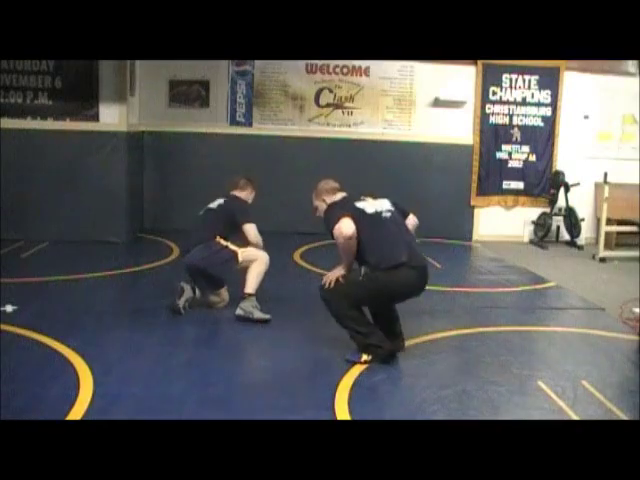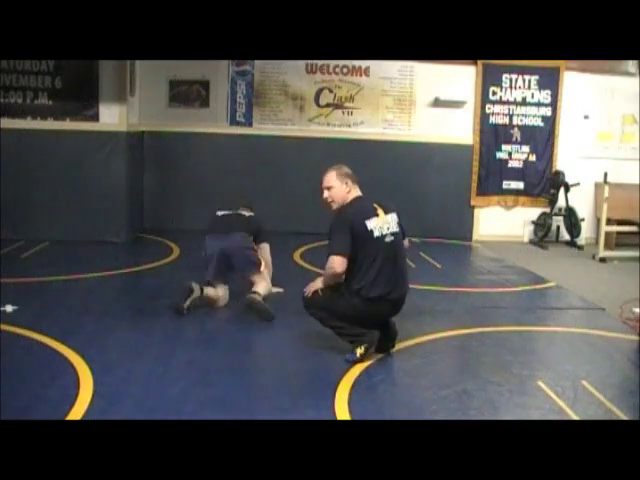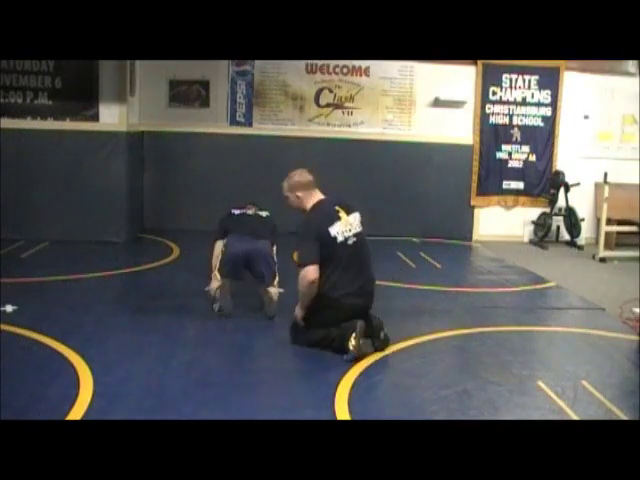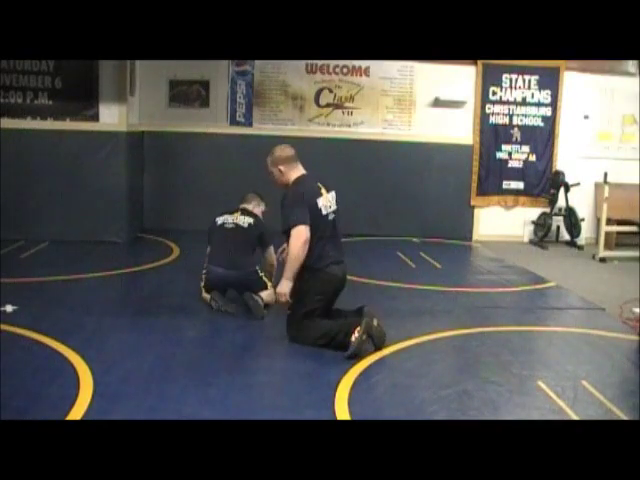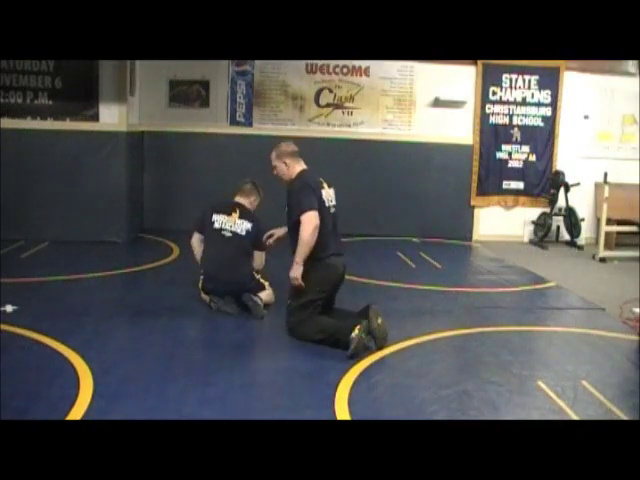
dt=0.5s
person 1, frame 1
left shoulder: (334, 209)
right shoulder: (379, 201)
left elbow: (347, 231)
right elbow: (412, 220)
left wrist: (344, 266)
left hip: (391, 274)
right hip: (418, 273)
left knee: (331, 291)
right knee: (376, 288)
left ankle: (373, 347)
right ankle: (392, 340)
person 1, frame 2
left shoulder: (344, 216)
right shoulder: (386, 210)
left elbow: (337, 267)
right elbow: (404, 244)
left wrist: (322, 282)
left hip: (370, 300)
right hip: (396, 299)
left knee: (312, 297)
left ankle: (363, 337)
right ankle: (383, 330)
person 1, frame 3
left shoulder: (309, 224)
right shoulder: (348, 208)
left elbow: (310, 276)
left wrist: (302, 307)
left hip: (340, 300)
right hip: (366, 295)
left knee: (299, 332)
left ankle: (348, 333)
right ankle: (368, 325)
person 1, frame 4
left shoulder: (294, 195)
right shoulder: (319, 186)
left elbow: (302, 238)
left wrist: (287, 280)
right wrist: (291, 244)
left hip: (317, 273)
right hip: (336, 268)
left knee: (298, 329)
right knee: (320, 315)
left ankle: (351, 331)
right ankle: (360, 318)
person 1, frame 5
left shoulder: (299, 186)
right shoulder: (316, 181)
left elbow: (311, 224)
left wrist: (297, 264)
right wrist: (284, 230)
left hip: (318, 265)
right hip: (334, 262)
left knee: (297, 322)
right knee: (322, 312)
left ankle: (351, 331)
right ankle: (364, 318)
person 2, frame 1
left shoulder: (219, 204)
right shoulder: (240, 204)
right elbow: (254, 239)
right wrist: (257, 250)
left hip: (192, 259)
right hip: (208, 252)
left knee: (222, 300)
right knee: (262, 258)
left ankle: (190, 293)
right ankle: (247, 303)
person 2, frame 2
left shoulder: (217, 216)
right shoulder: (254, 219)
right elbow: (266, 257)
right wrist: (268, 284)
left hip: (212, 243)
right hip: (240, 242)
left knee: (220, 298)
right knee: (264, 282)
left ankle: (198, 291)
right ankle: (256, 296)
person 2, frame 3
left shoulder: (228, 217)
right shoulder: (268, 219)
left elbow: (217, 253)
right elbow: (272, 253)
left wrist: (215, 280)
right wrist: (273, 284)
left hip: (233, 244)
right hip: (262, 247)
left knee: (216, 286)
right knee: (273, 291)
left ankle: (222, 292)
right ankle: (269, 294)
person 2, frame 4
left shoulder: (219, 218)
right shoulder: (258, 222)
left elbow: (209, 252)
right elbow: (271, 261)
right wrist: (271, 277)
left hip: (214, 270)
right hip: (244, 270)
left knee: (206, 293)
right knee: (269, 294)
left ankle: (215, 299)
right ankle: (257, 299)
person 2, frame 5
left shoulder: (211, 211)
right shoulder: (254, 222)
left elbow: (195, 241)
right elbow: (258, 264)
left hip: (211, 279)
right hip: (242, 280)
left knee: (205, 293)
right knee: (268, 294)
left ankle: (215, 300)
right ankle: (256, 300)
